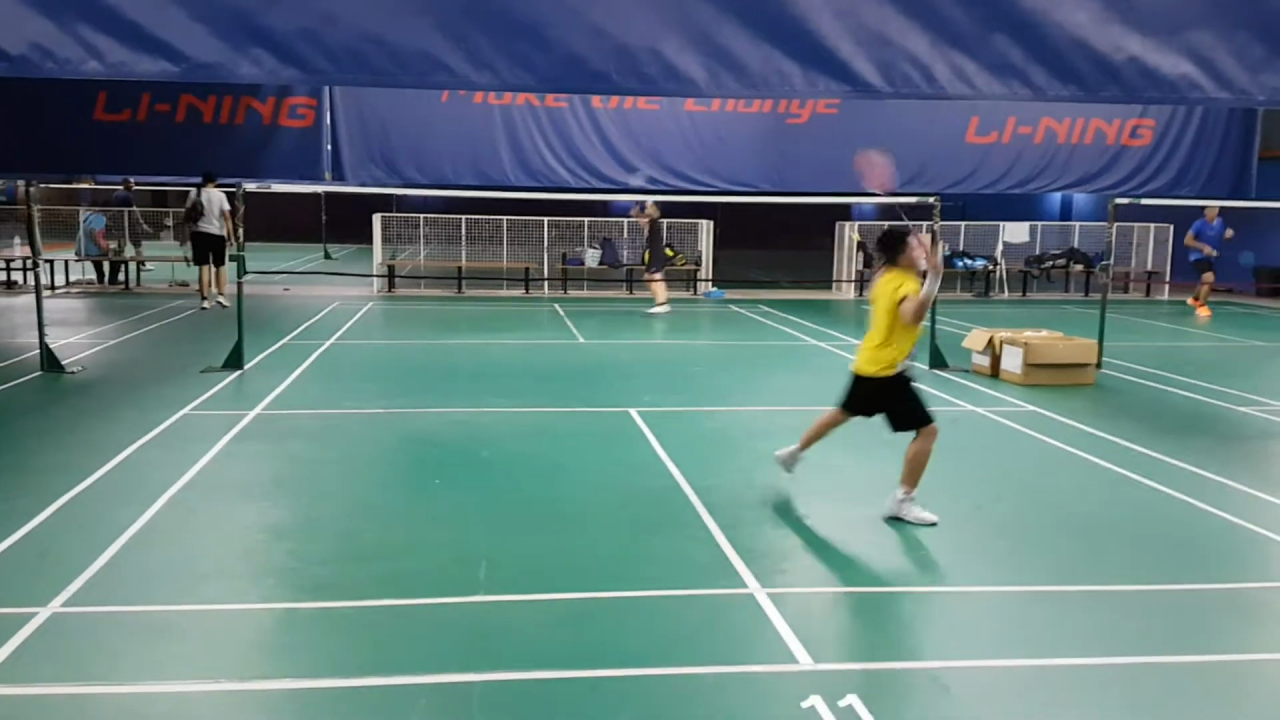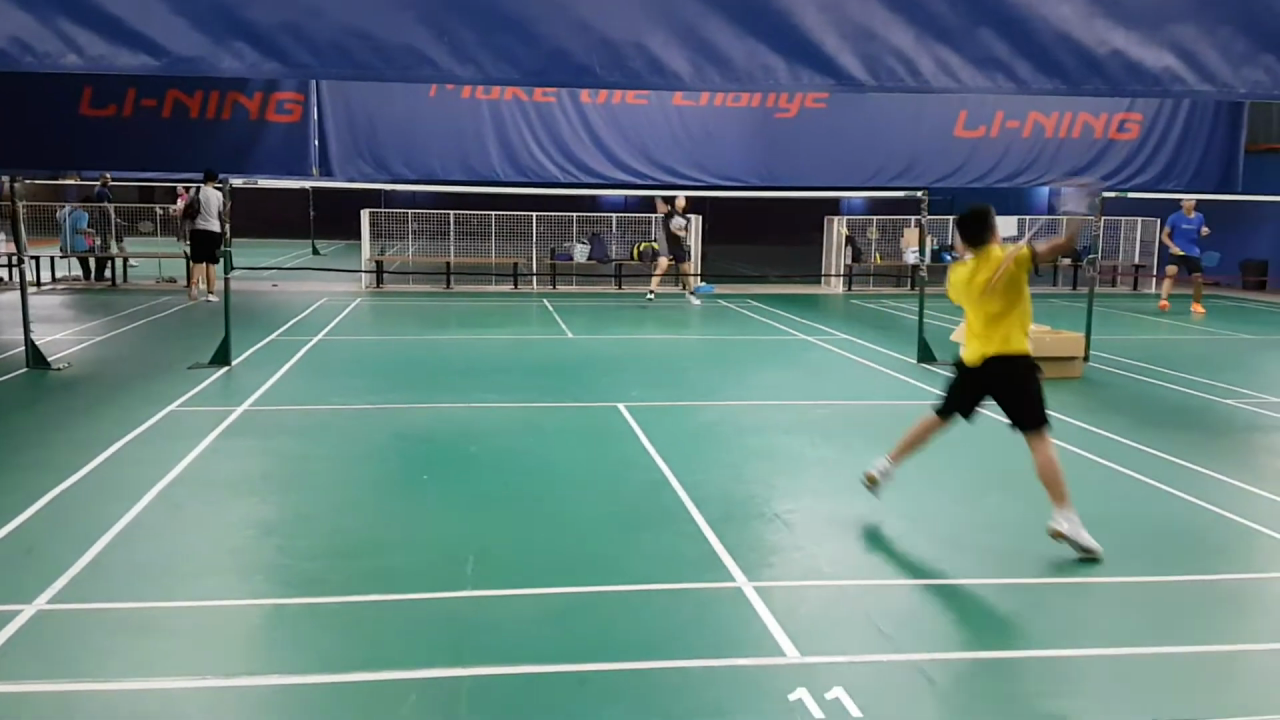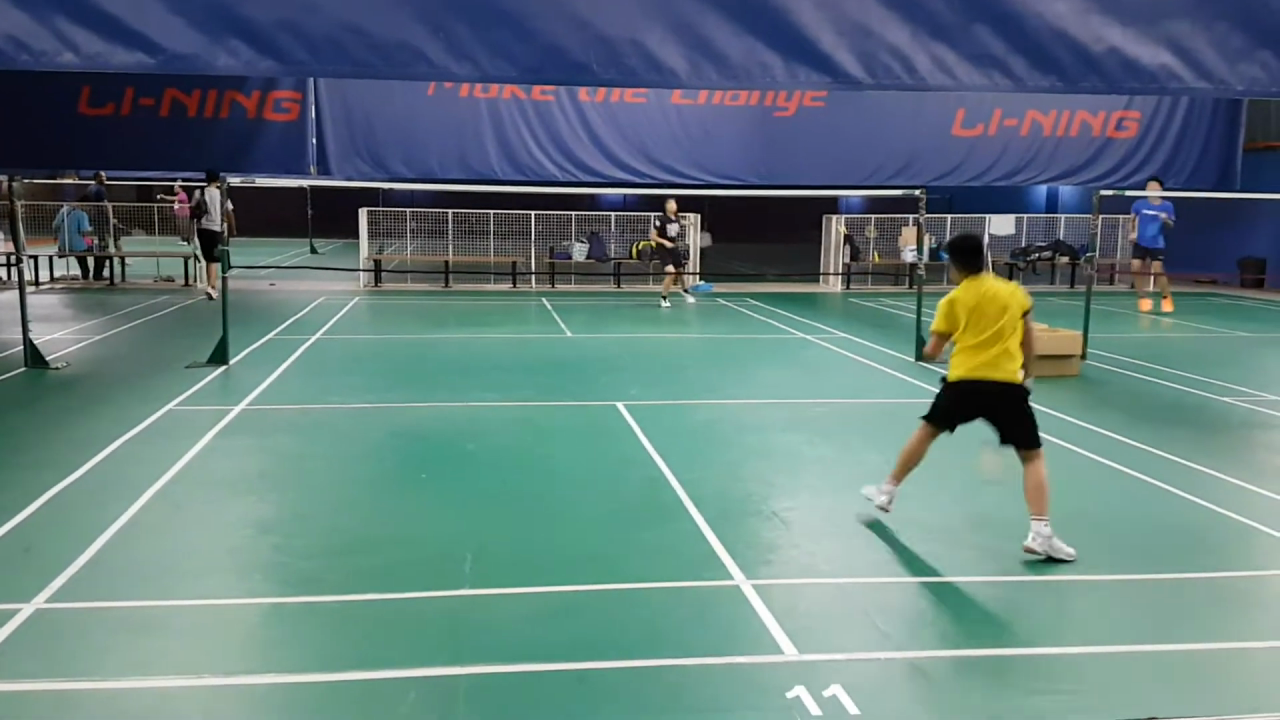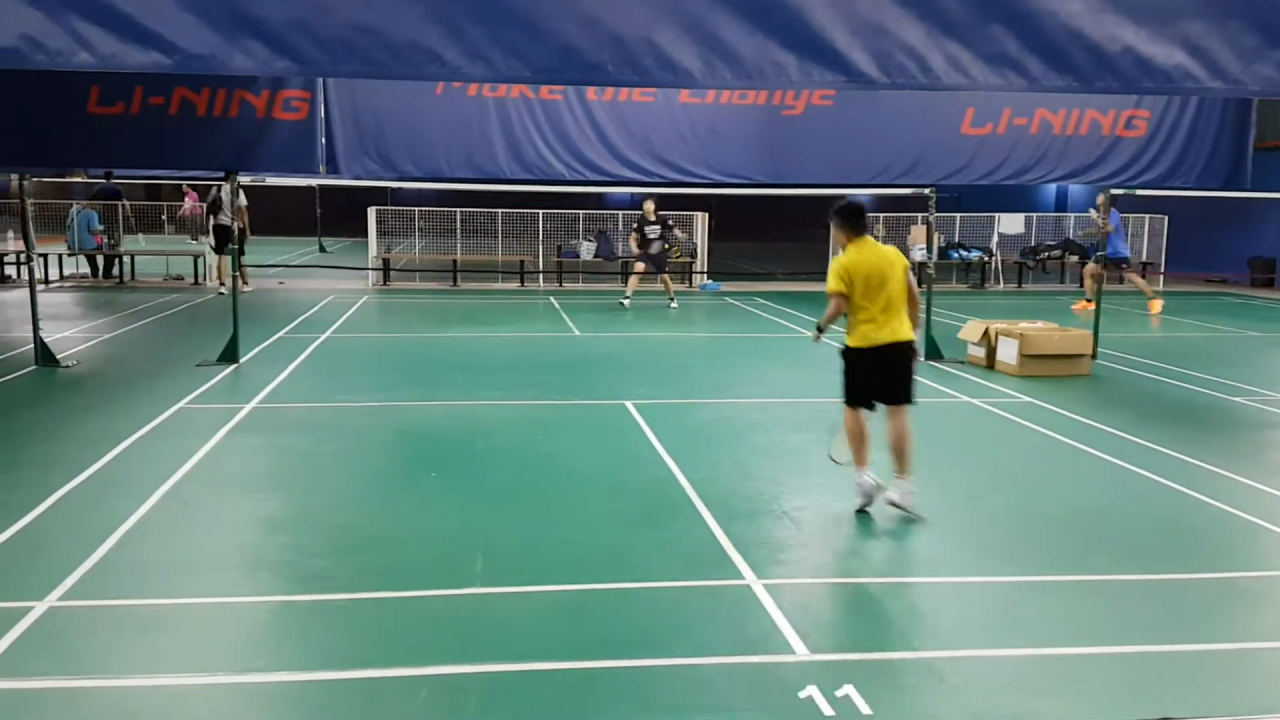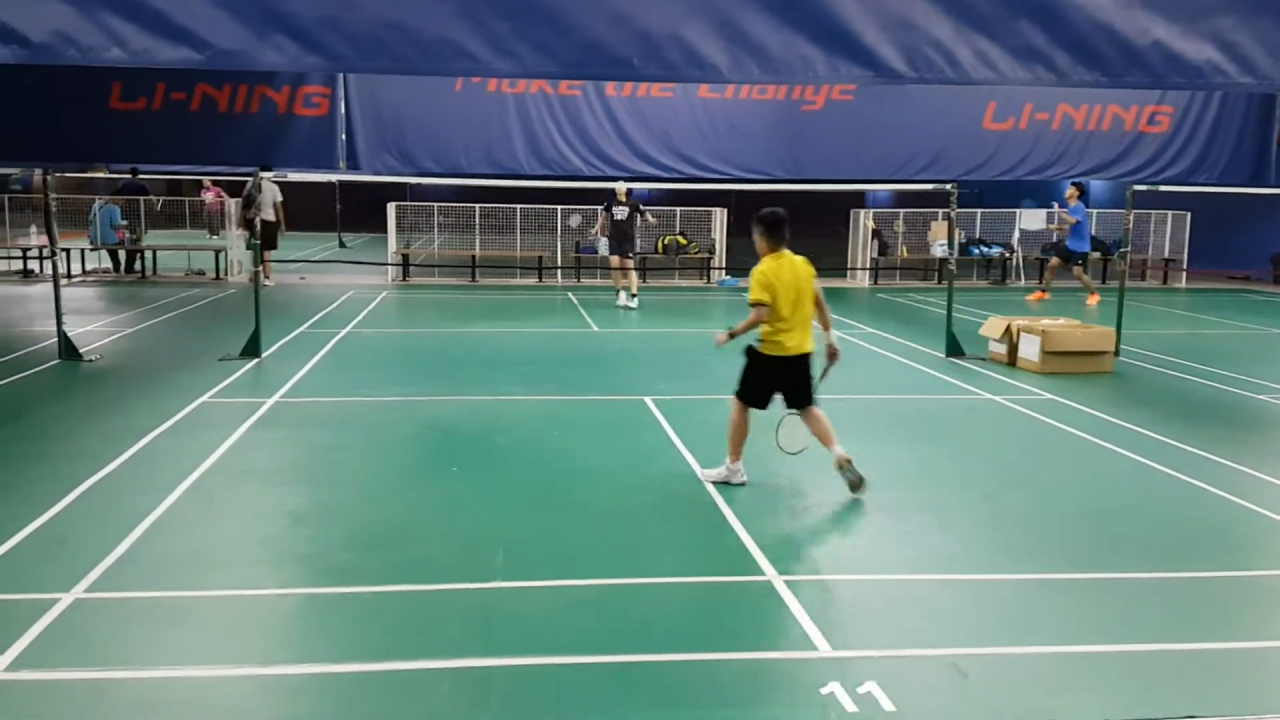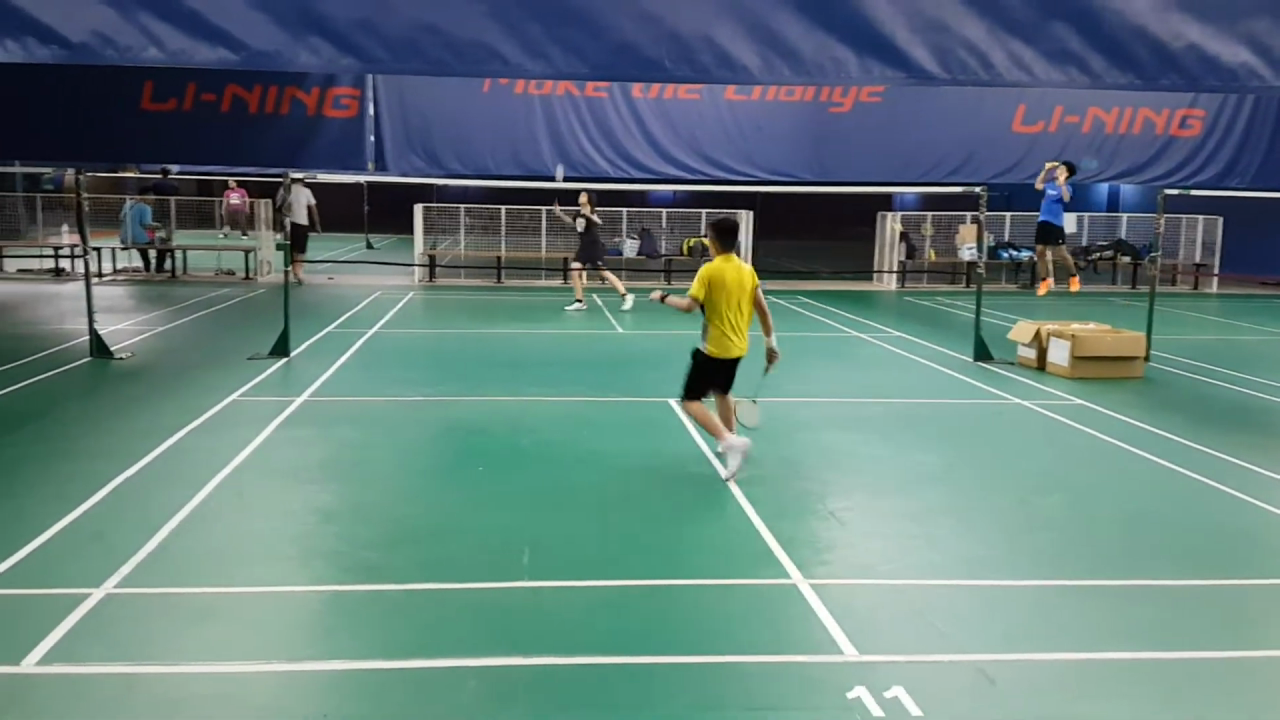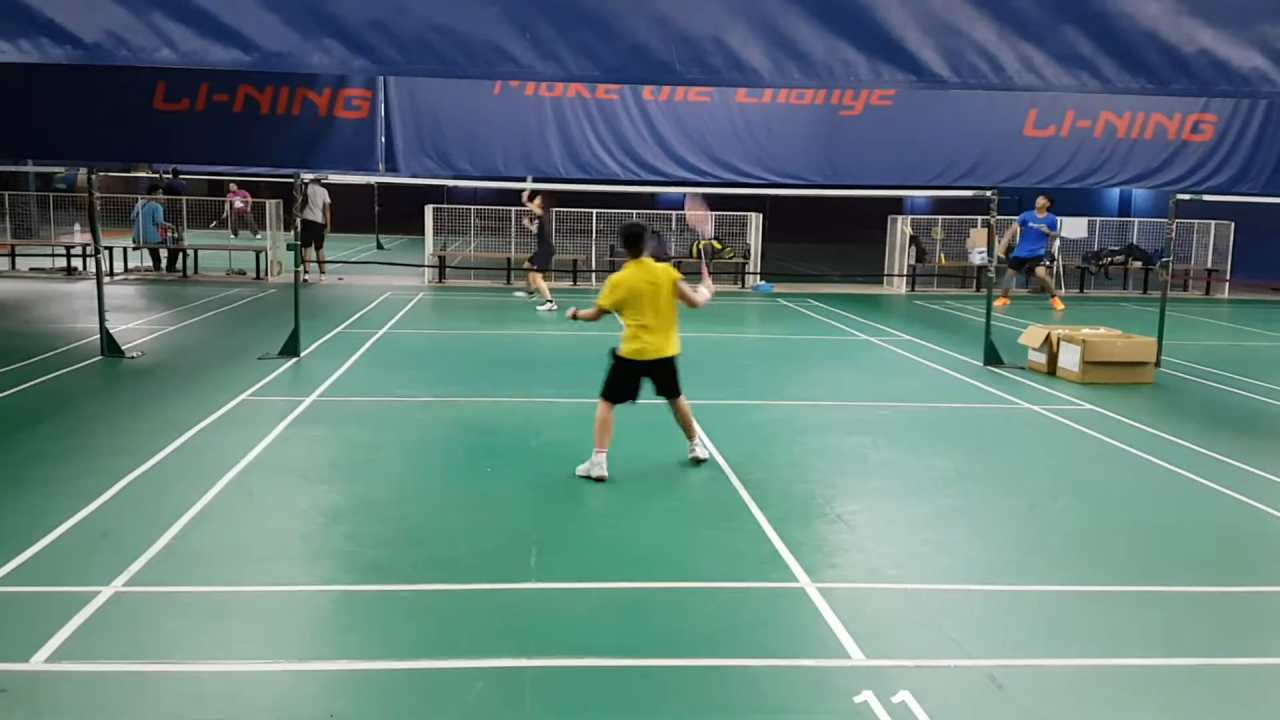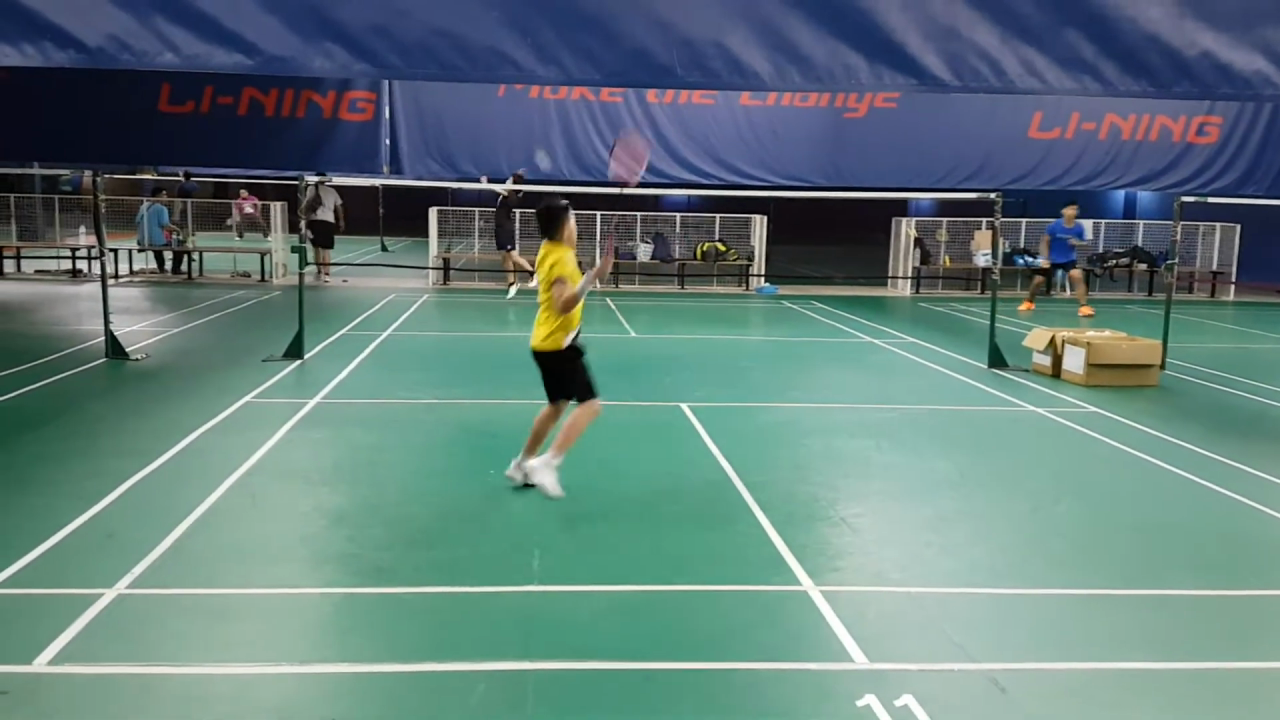
dt=0.4s
person 1, frame 1
left shoulder: (884, 278)
right shoulder: (907, 285)
right elbow: (913, 317)
right wrist: (933, 278)
left hip: (866, 366)
right hip: (885, 373)
left knee: (843, 414)
right knee: (927, 430)
left ankle: (792, 454)
right ankle: (903, 500)
person 1, frame 2
left shoulder: (958, 274)
right shoulder: (1011, 260)
right elbow: (1063, 245)
right wrist: (1076, 220)
left hip: (973, 360)
right hip: (1011, 360)
left knee: (938, 419)
right knee: (1039, 439)
left ankle: (882, 469)
right ankle: (1065, 519)
person 1, frame 3
left shoulder: (951, 301)
right shoulder: (1013, 293)
left elbow: (931, 352)
right elbow: (1027, 341)
left wrist: (933, 347)
right wrist: (1025, 375)
left hip: (963, 381)
right hip: (1005, 383)
left knee: (927, 430)
right knee: (1032, 456)
left ankle: (887, 492)
right ankle: (1040, 532)
person 1, frame 4
left shoulder: (844, 263)
right shoulder: (894, 254)
left elbow: (837, 307)
right elbow: (914, 297)
left wrist: (821, 326)
right wrist: (912, 336)
left hip: (863, 345)
right hip: (900, 341)
left knee: (853, 409)
right knee: (897, 412)
left ankle: (864, 476)
right ankle: (901, 486)
person 1, frame 5
left shoulder: (762, 272)
right shoulder: (803, 265)
left elbow: (759, 316)
right elbow: (820, 305)
left wrist: (731, 333)
right wrist: (830, 339)
left hip: (771, 352)
right hip: (801, 350)
left knee: (741, 404)
right knee: (807, 409)
left ankle: (733, 468)
right ankle: (840, 456)
person 1, frame 6
left shoulder: (709, 271)
right shoulder: (747, 271)
left elbow: (688, 305)
right elbow: (763, 310)
left wrist: (664, 297)
right wrist: (770, 344)
left hip: (713, 350)
right hip: (737, 348)
left knee: (690, 401)
right knee: (721, 394)
left ankle: (730, 442)
right ankle: (729, 439)
person 1, frame 7
left shoulder: (616, 281)
right shoulder: (665, 272)
left elbow: (595, 314)
right elbow: (694, 301)
left wrist: (575, 314)
right wrist: (707, 290)
left hip: (632, 354)
right hip: (665, 351)
left knee: (606, 402)
right knee: (676, 397)
left ankle: (598, 461)
right ankle: (696, 446)
person 1, frame 8
left shoulder: (547, 252)
right shoulder: (561, 261)
right elbow: (562, 305)
left wrist: (561, 207)
right wrist: (592, 278)
left hip: (544, 345)
right hip: (558, 345)
left knee: (557, 406)
right knee: (589, 405)
left ankle: (523, 464)
right ankle: (546, 464)
